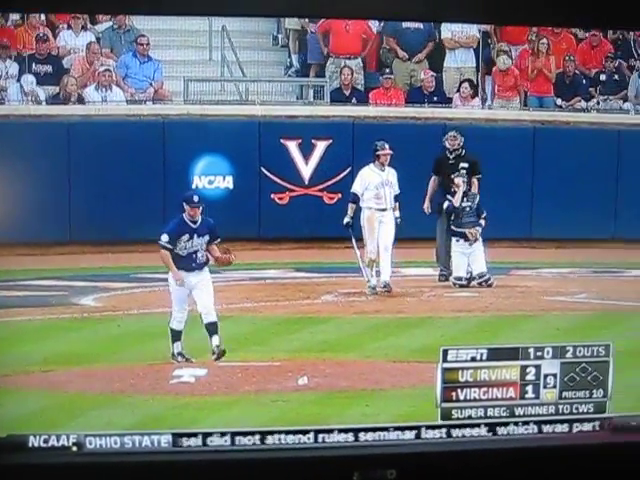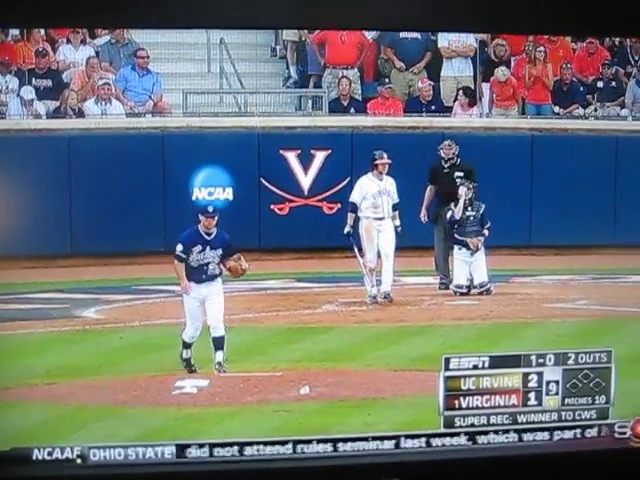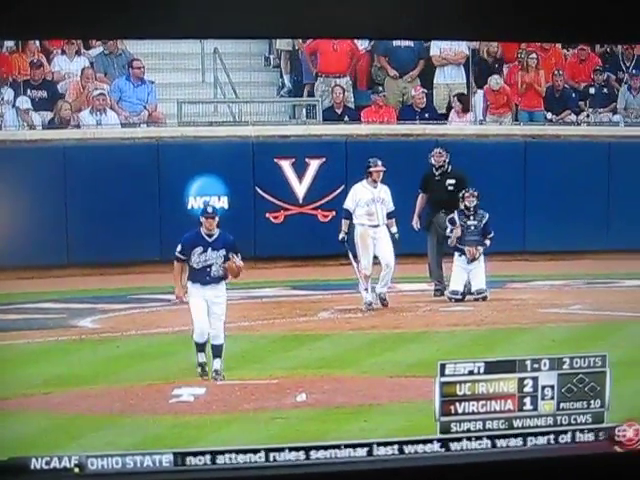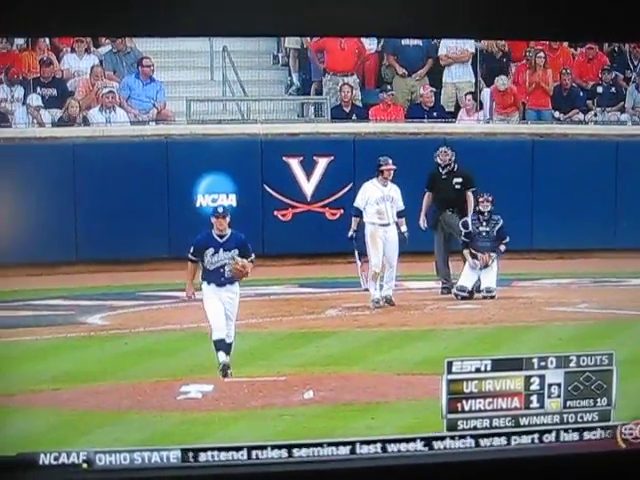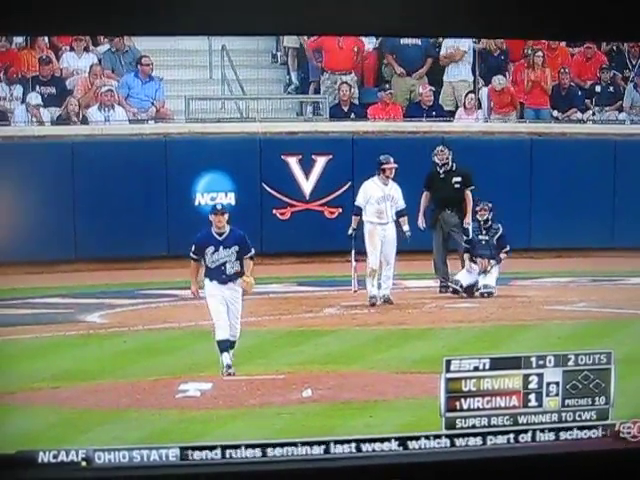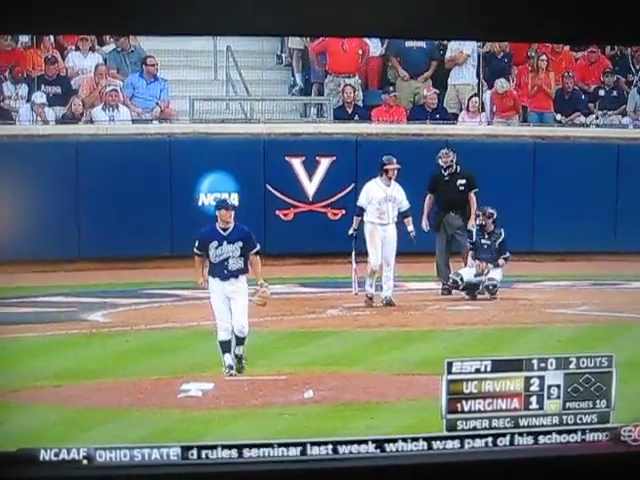
dt=0.2s
person 1, frame 1
left shoulder: (208, 224)
right shoulder: (174, 226)
right elbow: (164, 251)
left wrist: (220, 257)
right wrist: (174, 272)
left hip: (202, 274)
right hip: (180, 275)
left knee: (208, 309)
right knee: (179, 315)
left ankle: (216, 346)
right ankle: (176, 351)
person 1, frame 2
left shoulder: (223, 238)
right shoulder: (188, 237)
left elbow: (227, 260)
right elbow: (178, 261)
left wrist: (238, 265)
right wrist: (183, 281)
left hip: (214, 286)
right hip: (192, 287)
left knee: (216, 323)
right knee: (193, 327)
left ankle: (219, 361)
right ankle: (186, 355)
person 1, frame 3
left shoulder: (227, 239)
right shoulder: (189, 239)
left elbow: (235, 261)
right elbow: (178, 262)
left wrist: (237, 267)
right wrist: (178, 286)
left hip: (218, 289)
right hip: (196, 289)
left knee: (217, 330)
right knee: (201, 328)
left ankle: (217, 368)
right ankle: (201, 361)
person 1, frame 4
left shoulder: (239, 239)
right shoulder: (202, 240)
left elbow: (249, 261)
right elbow: (192, 262)
left wrist: (245, 270)
right wrist: (189, 285)
left hip: (231, 289)
right hip: (210, 289)
left knee: (229, 329)
right knee: (218, 326)
left ankle: (225, 363)
person 1, frame 5
left shoulder: (239, 236)
right shoulder: (202, 238)
left elbow: (249, 258)
right elbow: (195, 261)
left wrist: (248, 276)
right wrist: (193, 283)
left hip: (234, 286)
right hip: (213, 287)
left knee: (234, 328)
right knee: (221, 326)
left ankle: (227, 357)
right ankle: (227, 364)
person 1, frame 6
left shoulder: (243, 232)
right shoulder: (206, 233)
left elbow: (253, 256)
right elbow: (199, 256)
left wrist: (259, 280)
right wrist: (201, 276)
left hip: (238, 283)
right hip: (217, 284)
left knee: (241, 325)
right knee: (223, 326)
left ankle: (239, 354)
right ankle: (228, 363)
person 2, frame 1
left shoulder: (392, 173)
right shoulder: (365, 172)
right elbow: (355, 195)
left wrist: (397, 214)
right wrist: (349, 216)
left hip: (387, 214)
right hip: (370, 214)
left knee: (386, 247)
right knee: (371, 250)
left ankle: (385, 281)
right ankle: (371, 283)
person 2, frame 2
left shoulder: (390, 182)
right shoulder: (363, 181)
left elbow: (394, 204)
right elbow: (353, 204)
left wrist: (397, 223)
right wrist: (349, 225)
left hip: (386, 223)
right hip: (369, 223)
left knee: (388, 255)
right knee: (370, 259)
left ankle: (386, 290)
right ankle: (372, 292)
person 2, frame 3
left shoulder: (385, 190)
right shoulder: (357, 189)
left elbow: (389, 212)
right elbow: (347, 212)
left wrist: (394, 230)
right wrist: (343, 232)
left hip: (382, 230)
right hip: (364, 231)
left knee: (389, 262)
right knee: (365, 267)
left ankle: (381, 291)
right ankle: (367, 300)
person 2, frame 4
left shoulder: (395, 189)
right shoulder: (368, 187)
left elbow: (399, 211)
right elbow: (357, 210)
left wrist: (404, 229)
right wrist: (353, 229)
left hip: (391, 229)
right hip: (374, 229)
left knee: (391, 264)
right knee: (375, 264)
left ankle: (387, 294)
right ankle: (375, 297)
person 2, frame 5
left shoulder: (395, 187)
right shoulder: (368, 185)
left elbow: (400, 209)
right elbow: (358, 208)
left wrist: (406, 228)
right wrist: (353, 227)
left hip: (390, 228)
right hip: (372, 227)
left knee: (389, 262)
right knee: (373, 262)
left ankle: (385, 294)
right ankle: (372, 294)
person 2, frame 6
left shoulder: (397, 188)
right shoulder: (371, 186)
left elbow: (405, 209)
right elbow: (360, 208)
left wrist: (410, 228)
right wrist: (354, 228)
left hip: (390, 228)
right hip: (373, 228)
left knee: (389, 263)
right knee: (374, 262)
left ankle: (387, 296)
right ankle: (369, 293)
person 3, frame 1
left shoulder: (470, 160)
right shoulder: (440, 160)
left elbow: (474, 182)
right elbow: (435, 179)
right wrist: (427, 199)
right hip: (444, 202)
right knee: (442, 237)
right ankle: (444, 270)
person 3, frame 2
left shoulder: (465, 169)
right shoulder: (436, 169)
right elbow: (431, 188)
right wrist: (424, 208)
right hip: (441, 210)
right knee: (441, 246)
right ankle: (444, 278)
person 3, frame 3
left shoulder: (457, 176)
right shoulder: (427, 177)
right elbow: (422, 196)
right wrist: (416, 216)
right hip: (433, 218)
right knee: (434, 254)
right ankle: (438, 285)
person 3, frame 4
left shoulder: (463, 175)
right shoulder: (434, 175)
left elbow: (469, 195)
right elbow: (429, 195)
left wrist: (469, 217)
right wrist: (422, 215)
left hip: (459, 216)
right hip: (440, 216)
right knee: (440, 252)
right ankle: (446, 283)
person 3, frame 5
left shoulder: (461, 174)
right shoulder: (432, 175)
left elbow: (468, 194)
right elbow: (426, 195)
left wrist: (468, 215)
right wrist: (421, 215)
left hip: (458, 215)
right hip: (439, 216)
left knee: (465, 248)
right knee: (439, 251)
right ankle: (444, 282)
person 3, frame 6
left shoulder: (466, 176)
right shoulder: (436, 178)
left elbow: (472, 197)
right elbow: (430, 197)
left wrist: (472, 218)
right wrist: (425, 217)
left hip: (461, 218)
right hip: (442, 218)
left knee: (469, 250)
right knee: (442, 253)
right ankle: (446, 284)
person 4, frame 1
left shoulder: (474, 198)
right shoulder: (450, 200)
left elbow: (483, 218)
right elbow: (454, 207)
left wrist: (479, 228)
right wrist: (460, 189)
left hip: (475, 241)
right hip: (458, 243)
left knee: (482, 279)
right knee: (459, 282)
left ankle: (473, 271)
right ankle: (467, 272)
person 4, frame 2
left shoulder: (479, 207)
right shoulder: (453, 208)
left elbow: (486, 228)
right elbow: (455, 219)
left wrist: (482, 238)
right wrist: (461, 198)
left hip: (477, 250)
right hip: (460, 251)
left knee: (483, 289)
right knee: (459, 290)
left ankle: (474, 277)
right ankle: (467, 280)
person 4, frame 3
left shoulder: (483, 216)
right shoulder: (455, 217)
left elbow: (489, 238)
right elbow: (450, 243)
left wrist: (482, 247)
right wrist: (454, 236)
left hip: (477, 259)
right hip: (460, 258)
left knee: (480, 295)
right knee: (454, 296)
left ankle: (474, 284)
right ankle: (463, 284)
person 4, frame 4
left shoulder: (497, 221)
right shoulder: (469, 221)
left elbow: (504, 243)
right elbow: (465, 244)
left wrist: (495, 254)
right wrist: (469, 259)
left hip: (490, 262)
right hip: (473, 261)
left knee: (489, 294)
right knee: (460, 293)
left ankle: (486, 284)
right ankle: (471, 286)
person 4, frame 5
left shoulder: (497, 230)
right shoulder: (471, 229)
left elbow: (505, 252)
right elbow: (466, 250)
left wrist: (494, 262)
right wrist: (467, 262)
left hip: (490, 267)
right hip: (474, 266)
left knee: (486, 292)
right knee: (455, 287)
left ankle: (487, 284)
right ankle: (471, 286)
person 4, frame 6
left shoulder: (499, 235)
right shoulder: (475, 232)
left elbow: (505, 259)
left wrist: (491, 266)
right wrist: (470, 258)
left hip: (494, 269)
right hip: (477, 268)
left knee: (491, 285)
right knee: (455, 279)
left ankle: (492, 292)
right ankle: (473, 288)
